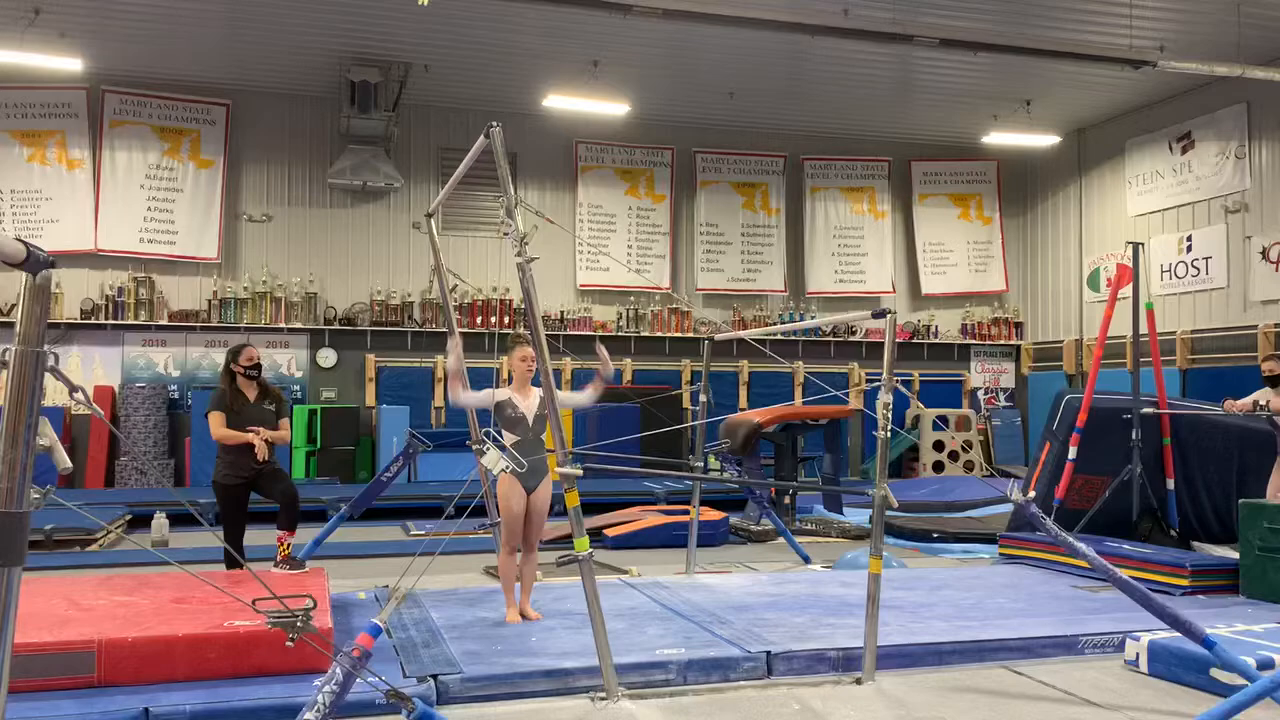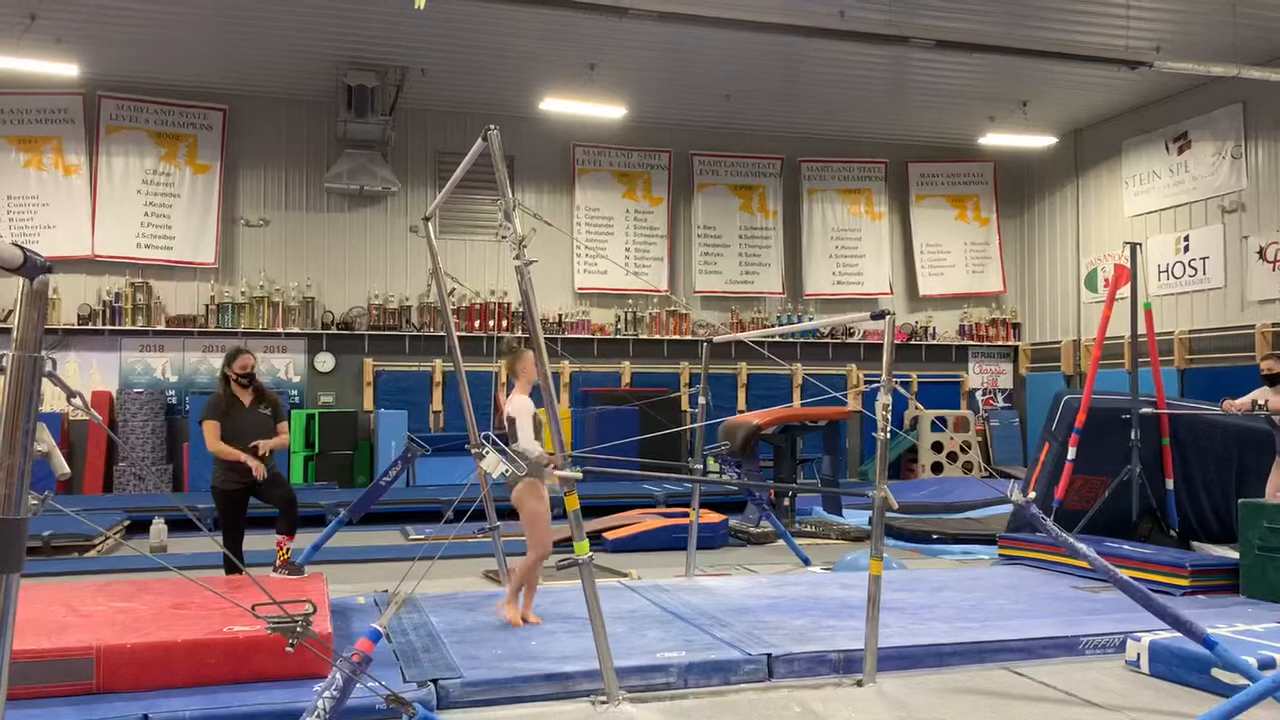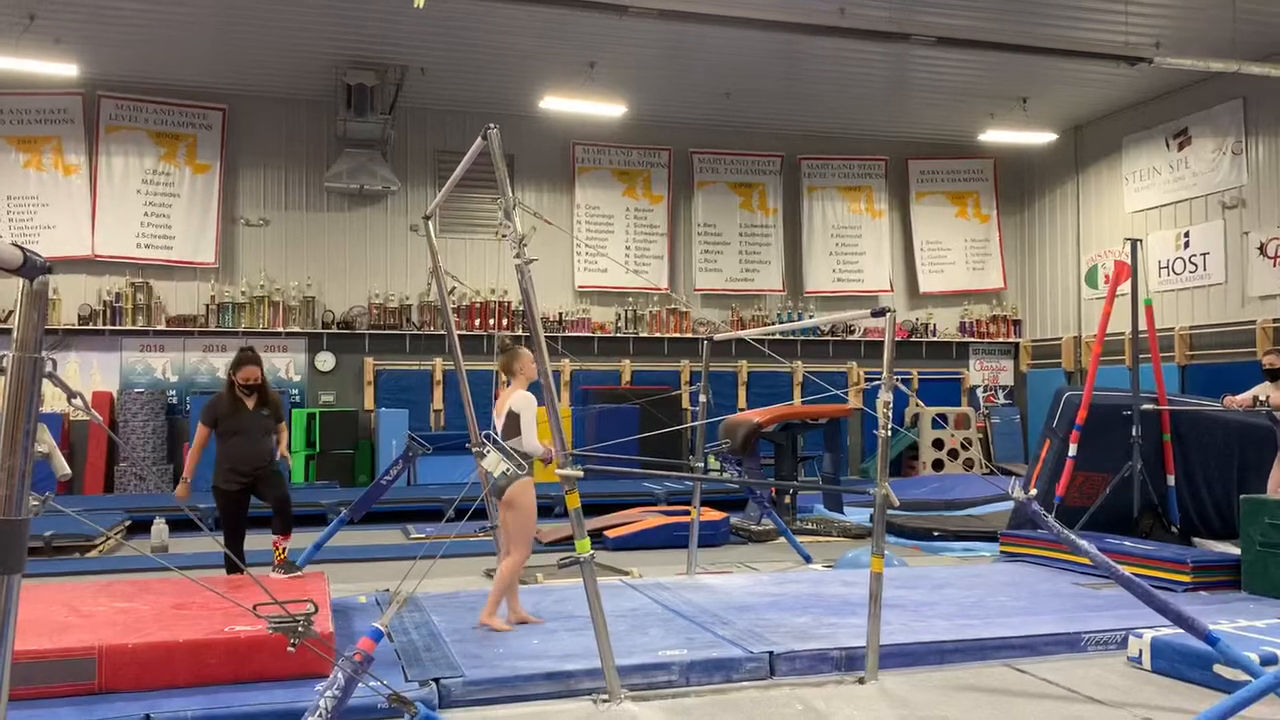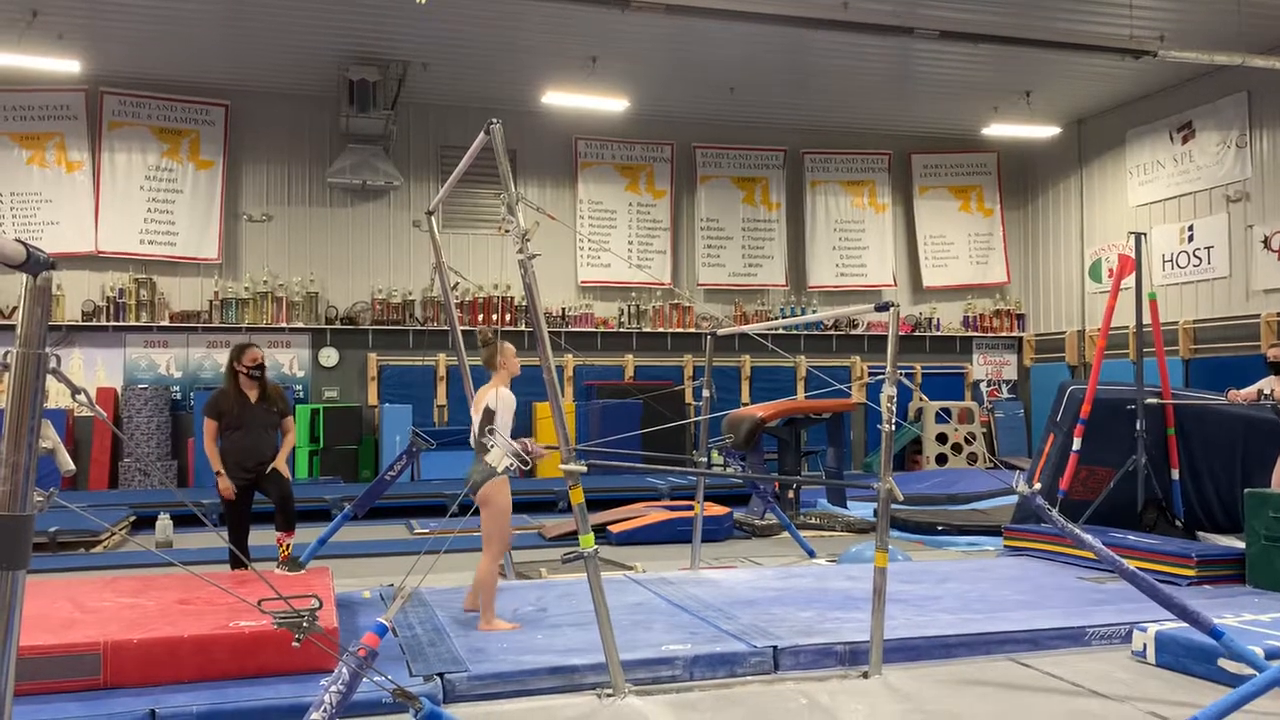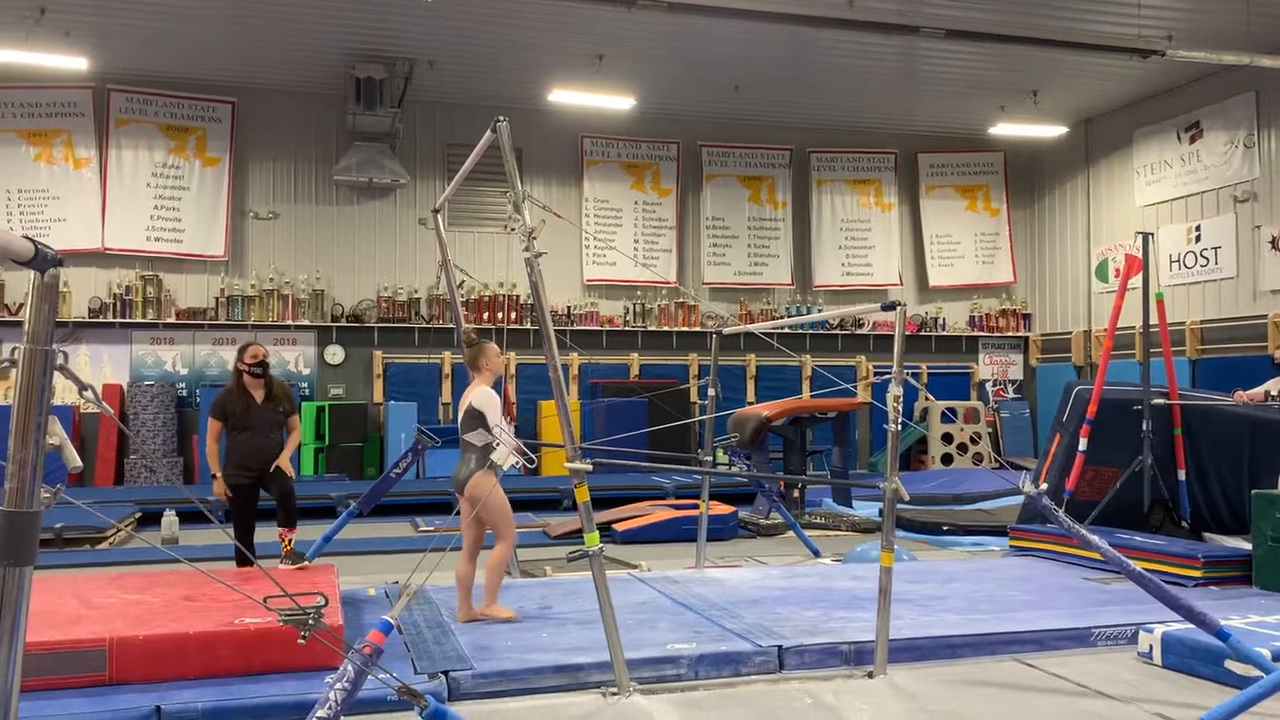
dt=0.5s
person 1, frame 1
left shoulder: (545, 396)
right shoulder: (499, 397)
left elbow: (585, 398)
right elbow: (459, 398)
left wrist: (602, 376)
right wrist: (455, 370)
left hip: (540, 474)
right hip: (512, 476)
left knee: (532, 544)
right knee: (511, 545)
left ankle: (525, 602)
right ankle: (511, 606)
person 1, frame 2
left shoulder: (520, 402)
right shoulder: (521, 403)
right elbow: (528, 447)
left wrist: (545, 466)
right wrist: (551, 462)
left hip: (534, 479)
right hip: (526, 480)
left knee: (540, 550)
right knee: (541, 549)
left ankle: (526, 608)
right ankle: (511, 601)
person 1, frame 3
left shoulder: (502, 400)
right shoulder: (526, 398)
right elbow: (531, 445)
left wrist: (540, 451)
right wrist: (547, 453)
left hip: (500, 477)
right hip: (517, 480)
left knee: (510, 552)
right knee: (520, 552)
left ankle: (515, 610)
right ankle: (488, 615)
person 1, frame 4
left shoulder: (481, 394)
right shoulder: (505, 396)
right elbow: (501, 446)
left wrist: (517, 445)
right wrist: (526, 448)
left hip: (479, 472)
right hip: (493, 477)
left knee: (499, 542)
right knee: (493, 550)
left ankle: (474, 598)
right ankle: (488, 619)
person 1, frame 5
left shoulder: (470, 393)
right shoulder: (486, 395)
right elbow: (507, 441)
left wrist: (499, 444)
left hip: (464, 473)
right hip: (478, 475)
left knee: (470, 547)
right knee: (507, 537)
left ankle: (466, 609)
right ankle: (489, 602)
person 2, frame 1
left shoulder: (274, 396)
right shoulder: (222, 397)
left elbow: (286, 435)
right elbow: (218, 433)
left wrist: (267, 434)
right wrist: (252, 437)
left hip: (265, 468)
right hip: (230, 474)
left knee: (290, 495)
right knee: (233, 534)
left ankle: (283, 558)
person 2, frame 2
left shoulder: (270, 400)
right shoulder: (217, 403)
left elbow: (285, 437)
right elbow: (213, 444)
left wrist: (268, 443)
right wrist: (246, 458)
left hip: (264, 473)
right hip: (229, 479)
left knee: (288, 499)
right knee: (232, 538)
left ankle: (282, 562)
person 2, frame 3
left shoulder: (271, 400)
right shoulder: (218, 404)
left elbow: (282, 430)
right elbow: (198, 445)
left wrist: (282, 448)
right wrist: (185, 480)
left hip: (264, 471)
right hip: (229, 479)
left knee: (282, 499)
right knee: (233, 538)
left ankle: (280, 561)
person 2, frame 4
left shoulder: (275, 394)
right shoulder: (220, 398)
left elbow: (289, 432)
right elbow: (209, 441)
left wrist: (281, 459)
right wrist: (220, 474)
left hip: (267, 467)
right hip: (235, 474)
left knee: (285, 496)
right knee: (237, 532)
left ankle: (285, 558)
person 2, frame 5
left shoulder: (281, 393)
right shoulder: (226, 398)
left elbow: (294, 430)
right elbow: (212, 441)
left wrist: (285, 456)
right wrist: (217, 477)
left hip: (273, 465)
right hip: (239, 472)
left knee: (286, 492)
right knee: (243, 530)
left ankle: (287, 553)
